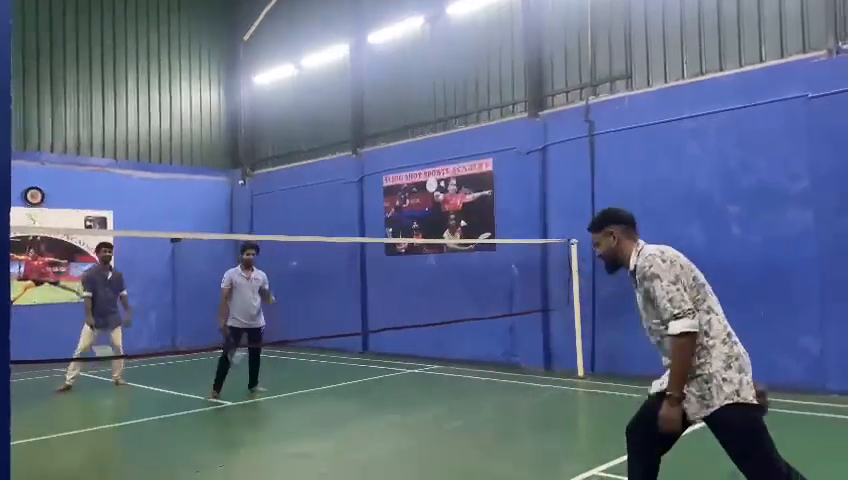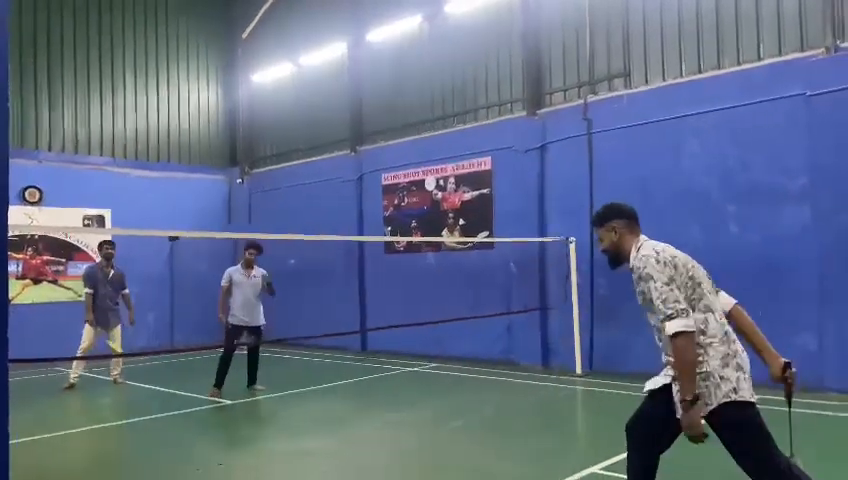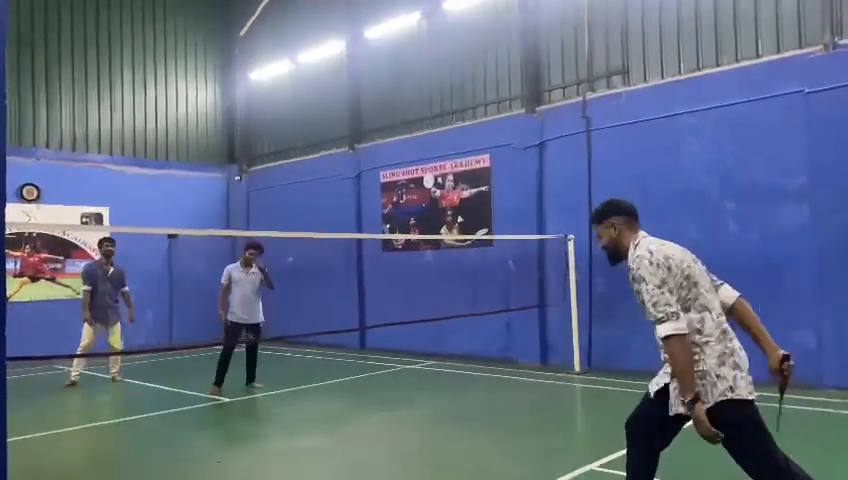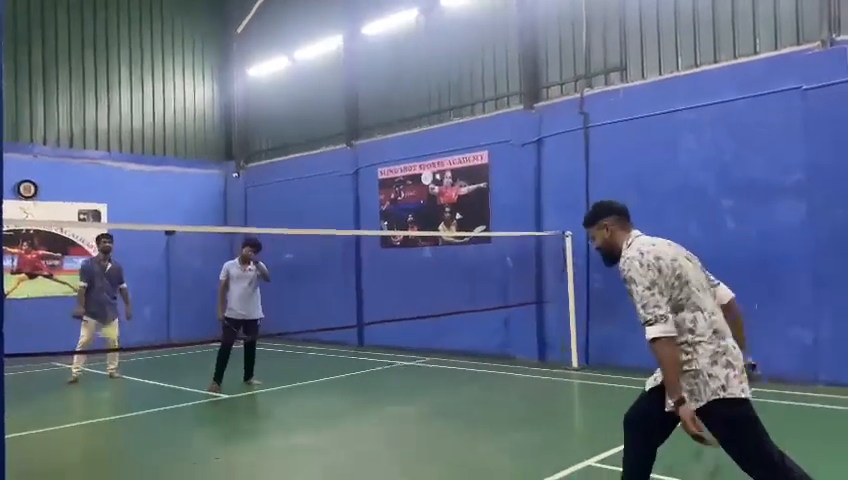
dt=0.1s
person 1, frame 1
left shoulder: (652, 261)
right shoulder: (648, 264)
left elbow: (684, 330)
left wrist: (673, 399)
left hip: (716, 378)
right hip: (692, 377)
right knee: (640, 436)
person 1, frame 2
left shoulder: (648, 259)
right shoulder: (653, 258)
left elbow: (681, 330)
right elbow: (726, 306)
left wrist: (689, 401)
right wrist: (771, 359)
left hip: (714, 375)
right hip: (691, 373)
right knee: (641, 433)
person 1, frame 3
left shoulder: (643, 259)
right shoulder: (664, 251)
left elbow: (672, 331)
right elbow: (730, 298)
left wrist: (691, 401)
right wrist: (771, 350)
left hip: (713, 373)
right hip: (693, 370)
right knee: (640, 430)
person 1, frame 4
left shoulder: (634, 259)
right shoulder: (661, 248)
left elbow: (660, 333)
left wrist: (680, 402)
right wrist: (738, 356)
left hip: (705, 372)
right knee: (638, 426)
person 2, frame 1
left shoulder: (261, 275)
right shoulder: (231, 274)
left elbow: (265, 296)
right elbow: (224, 298)
left wrist: (270, 300)
right wrist: (222, 319)
left hip: (256, 323)
right hip: (235, 323)
left knee: (255, 354)
right knee: (227, 355)
left ankle: (253, 385)
right ankle: (216, 389)
person 2, frame 2
left shoulder: (261, 273)
right shoulder: (231, 272)
left elbow: (271, 293)
right elbow: (224, 295)
left wrist: (269, 284)
right wrist: (222, 313)
left hip: (256, 321)
right hip: (235, 320)
left knee: (254, 352)
right knee: (228, 352)
left ankle: (252, 383)
right ankle: (217, 387)
person 2, frame 3
left shoulder: (261, 270)
right shoulder: (230, 269)
left elbow: (271, 286)
right elbow: (223, 292)
left wrist: (262, 270)
right wrist: (222, 311)
left hip: (254, 319)
right hip: (234, 318)
left knee: (252, 350)
right knee: (227, 350)
left ankle: (251, 380)
right ankle: (217, 384)
person 2, frame 4
left shoulder: (258, 266)
right shoulder: (228, 266)
left elbow: (267, 278)
right elbow: (222, 289)
left wrist: (256, 262)
right wrist: (220, 309)
left hip: (252, 315)
right hip: (232, 314)
left knee: (250, 346)
right knee: (225, 346)
left ankle: (248, 376)
right ankle: (216, 381)
person 3, frame 1
left shoulder: (117, 275)
right shoulder: (89, 274)
left elbow: (123, 295)
right elbow: (87, 297)
left wrist: (128, 313)
right wrist: (89, 317)
left hip: (113, 319)
right hip: (94, 319)
left knee: (118, 348)
right knee: (82, 349)
left ankle: (117, 377)
right ankle: (69, 381)
person 3, frame 2
left shoulder: (119, 273)
right shoulder: (90, 271)
left elbow: (125, 294)
right elbow: (88, 294)
left wrist: (131, 312)
right wrist: (89, 314)
left hip: (113, 317)
right hip: (95, 317)
left knee: (117, 348)
right knee: (84, 347)
left ankle: (116, 375)
right ankle: (73, 379)
person 3, frame 3
left shoulder: (119, 271)
right shoulder: (90, 268)
left elbow: (125, 291)
right elbow: (86, 291)
left wrist: (131, 309)
right wrist: (86, 311)
left hip: (113, 315)
right hip: (94, 315)
left knee: (116, 346)
right knee: (85, 345)
left ankle: (114, 373)
right ankle: (74, 376)
person 3, frame 4
left shoulder: (117, 267)
right shoulder: (87, 264)
left elbow: (122, 288)
right elbow: (82, 287)
left wrist: (128, 306)
right wrist: (79, 307)
left hip: (111, 311)
right hip: (91, 312)
left knee: (113, 342)
right knee: (83, 341)
left ankle: (112, 370)
right ankle: (75, 373)
